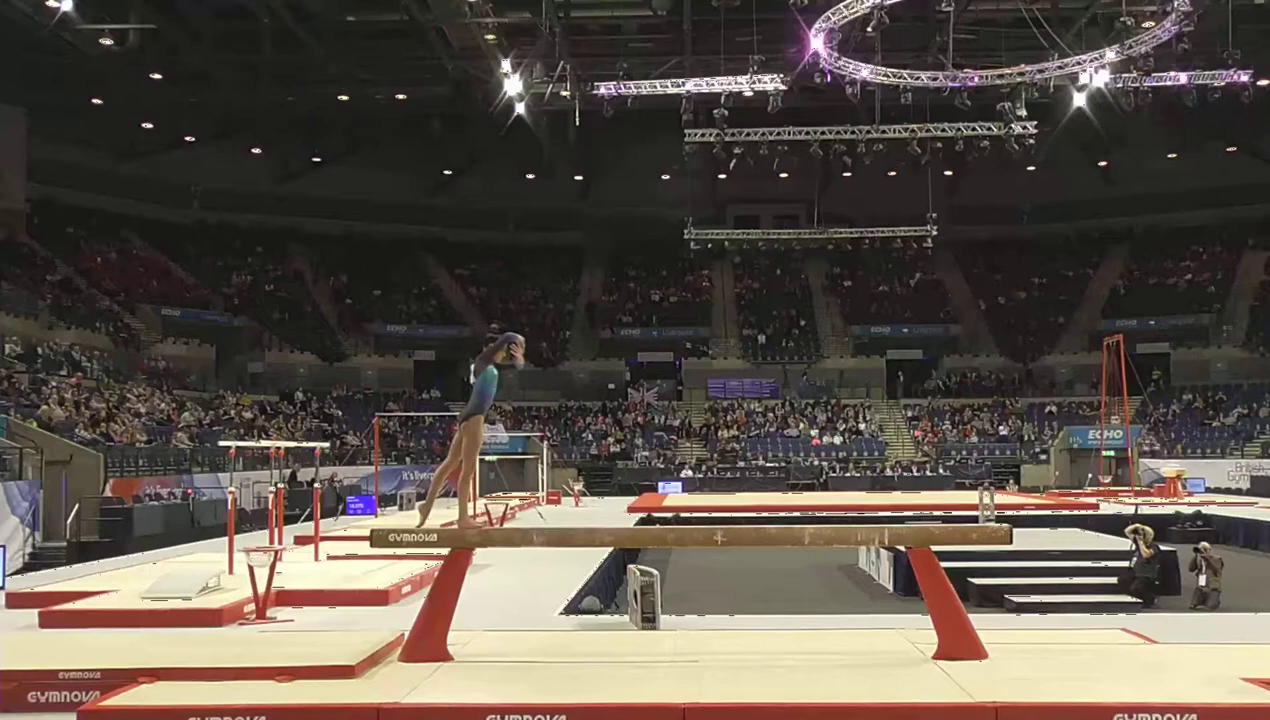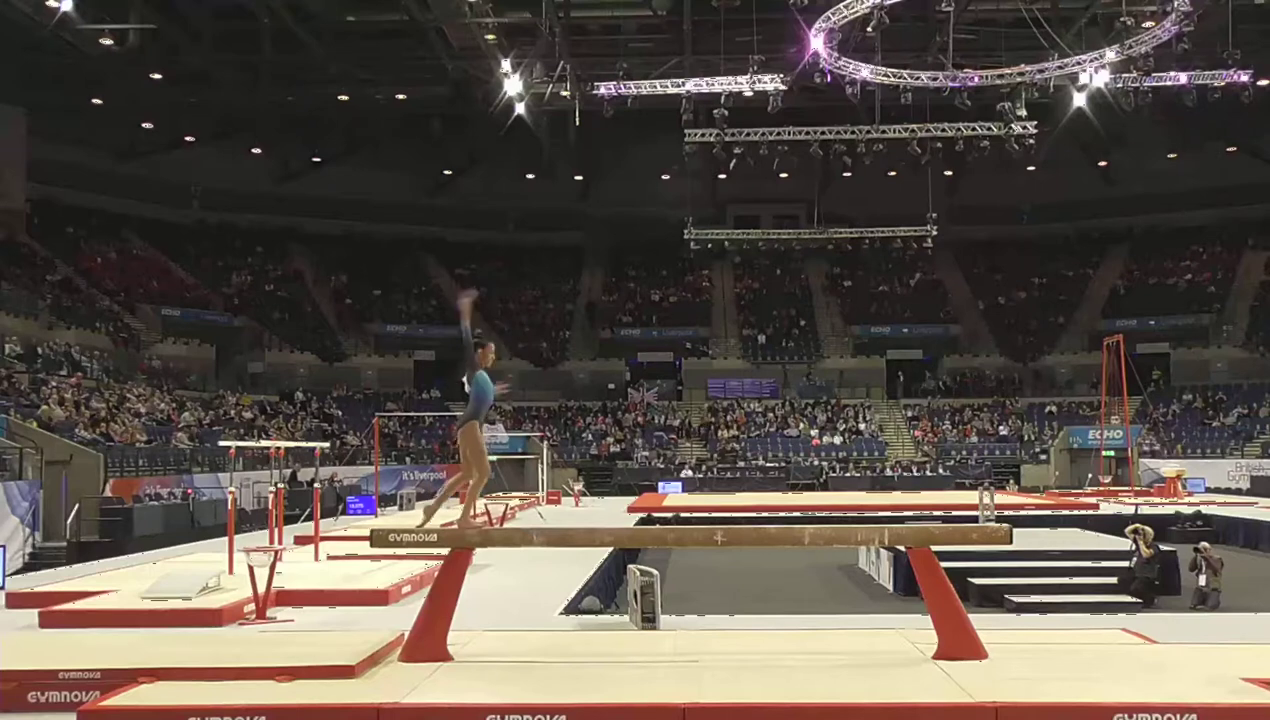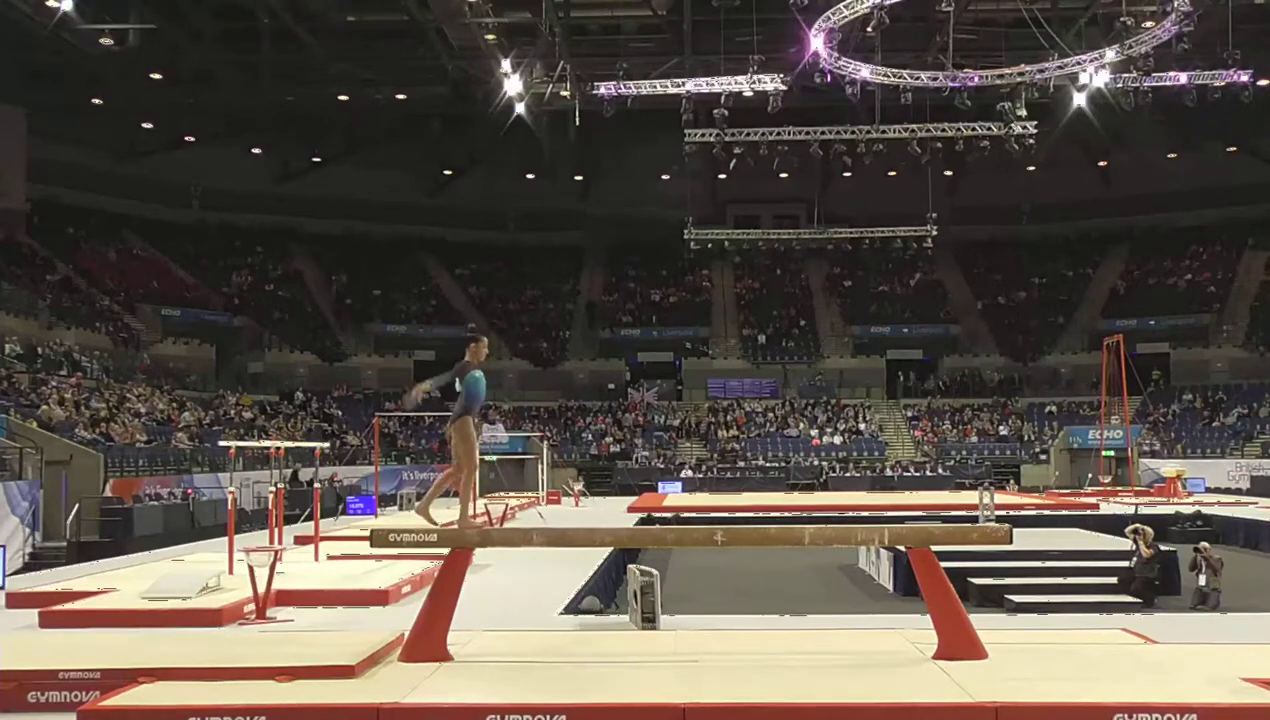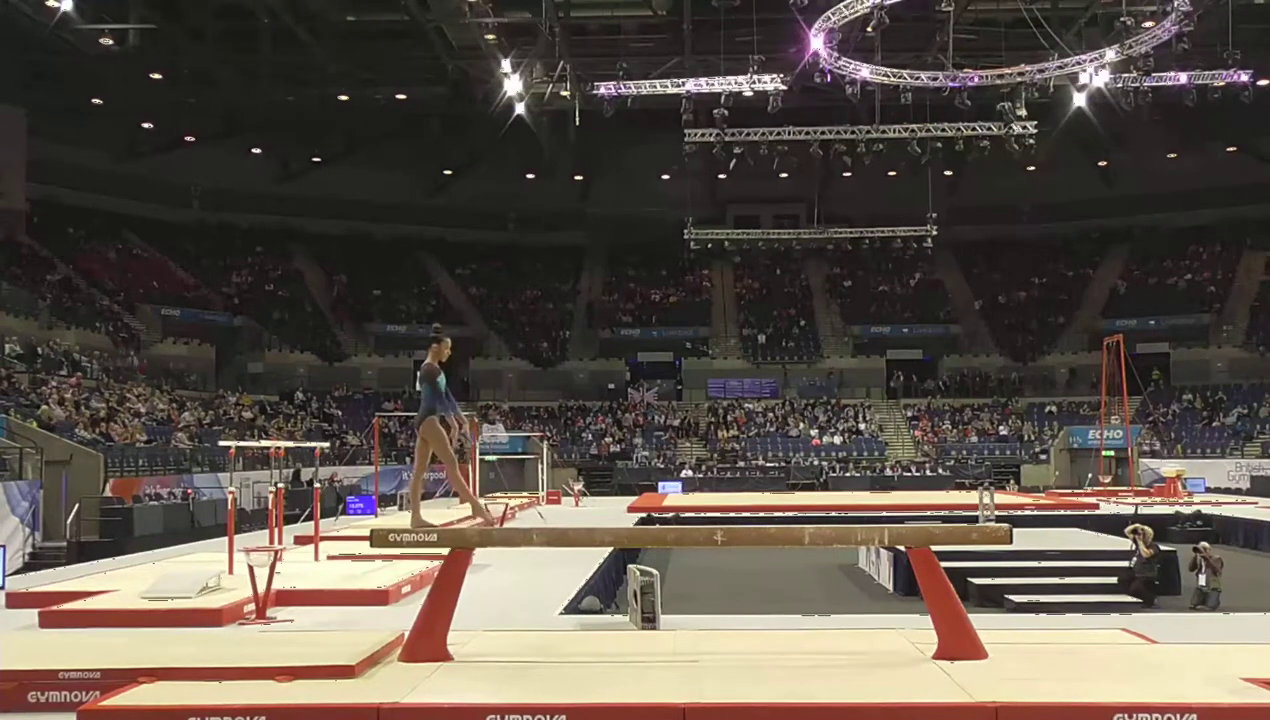
dt=0.7s
person 1, frame 1
left shoulder: (491, 366)
right shoulder: (482, 361)
left elbow: (517, 365)
right elbow: (506, 338)
left wrist: (519, 358)
right wrist: (518, 339)
left hip: (470, 418)
right hip: (473, 418)
left knee: (451, 462)
right knee: (468, 468)
left ankle: (427, 504)
right ankle: (463, 518)
person 1, frame 2
left shoulder: (481, 375)
right shoulder: (473, 369)
right elbow: (467, 338)
left wrist: (492, 392)
right wrist: (465, 311)
left hip: (473, 425)
right hip: (469, 425)
left knee: (466, 473)
right knee: (482, 471)
left ankle: (433, 507)
right ankle: (465, 517)
person 1, frame 3
left shoulder: (474, 369)
right shoulder: (465, 367)
right elbow: (444, 378)
right wrist: (423, 387)
left hip: (464, 420)
right hip: (462, 420)
left knee: (456, 469)
right knee: (471, 468)
left ankle: (424, 504)
right ankle: (464, 518)
person 1, frame 4
left shoulder: (433, 369)
right shoulder: (429, 370)
left elbow: (447, 396)
right elbow: (440, 398)
left wrist: (461, 418)
right wrist: (453, 423)
left hip: (426, 422)
right hip: (429, 421)
left knee: (419, 469)
right knee: (451, 463)
left ankle: (416, 517)
right ankle: (476, 506)
